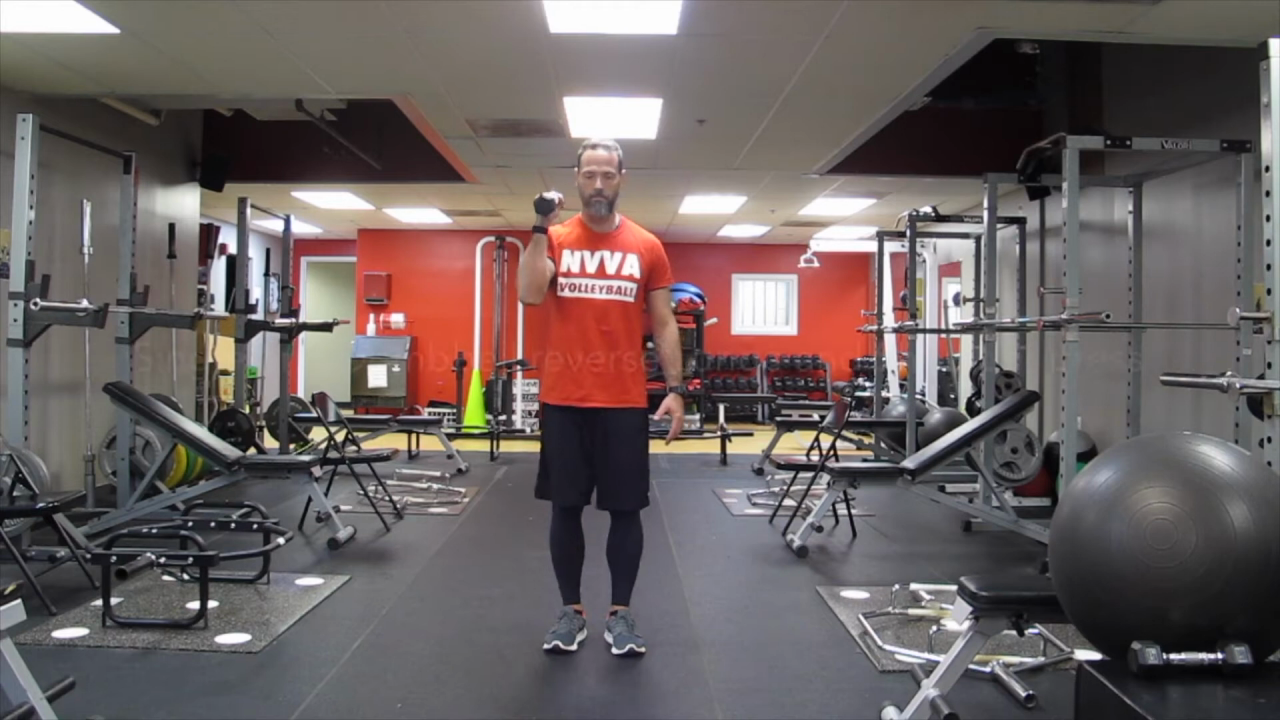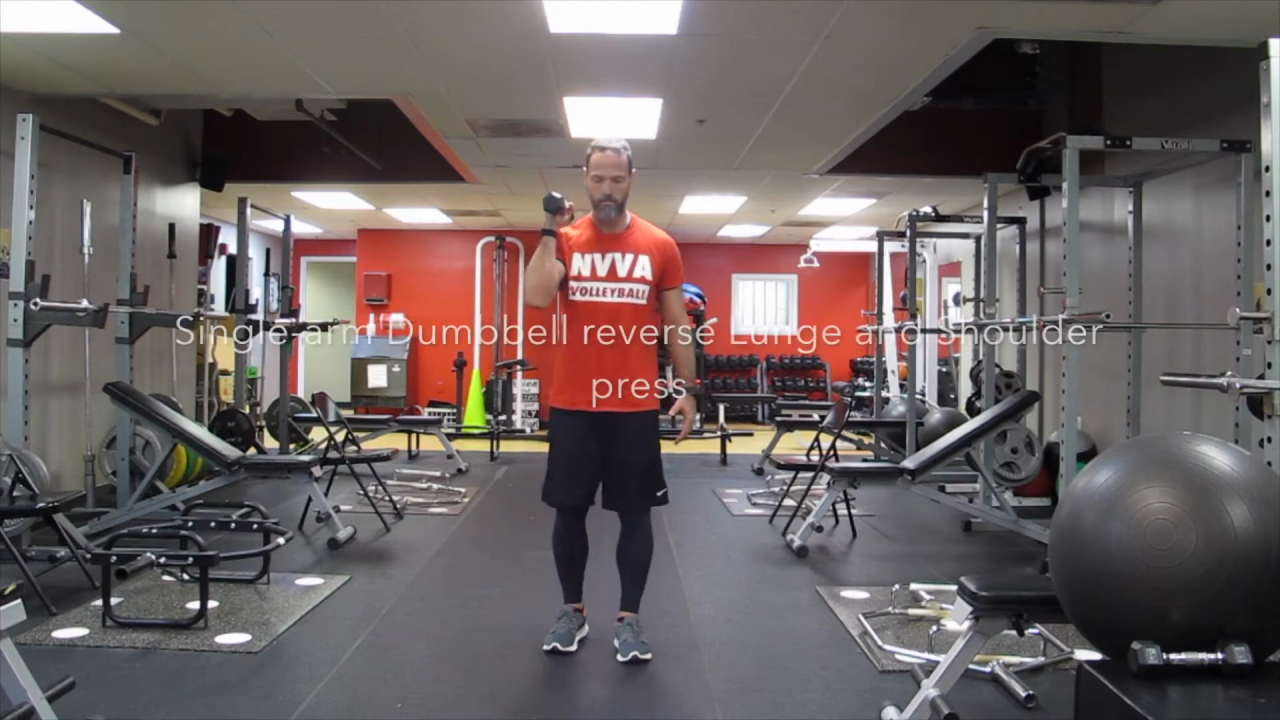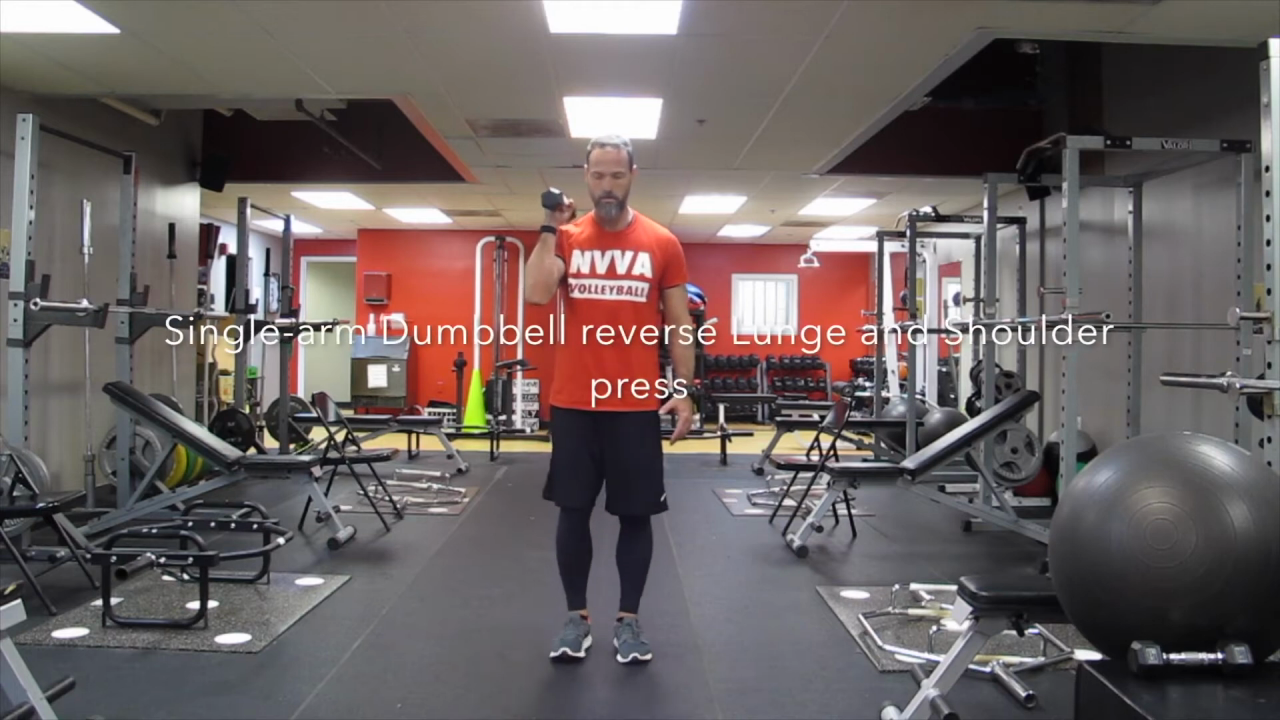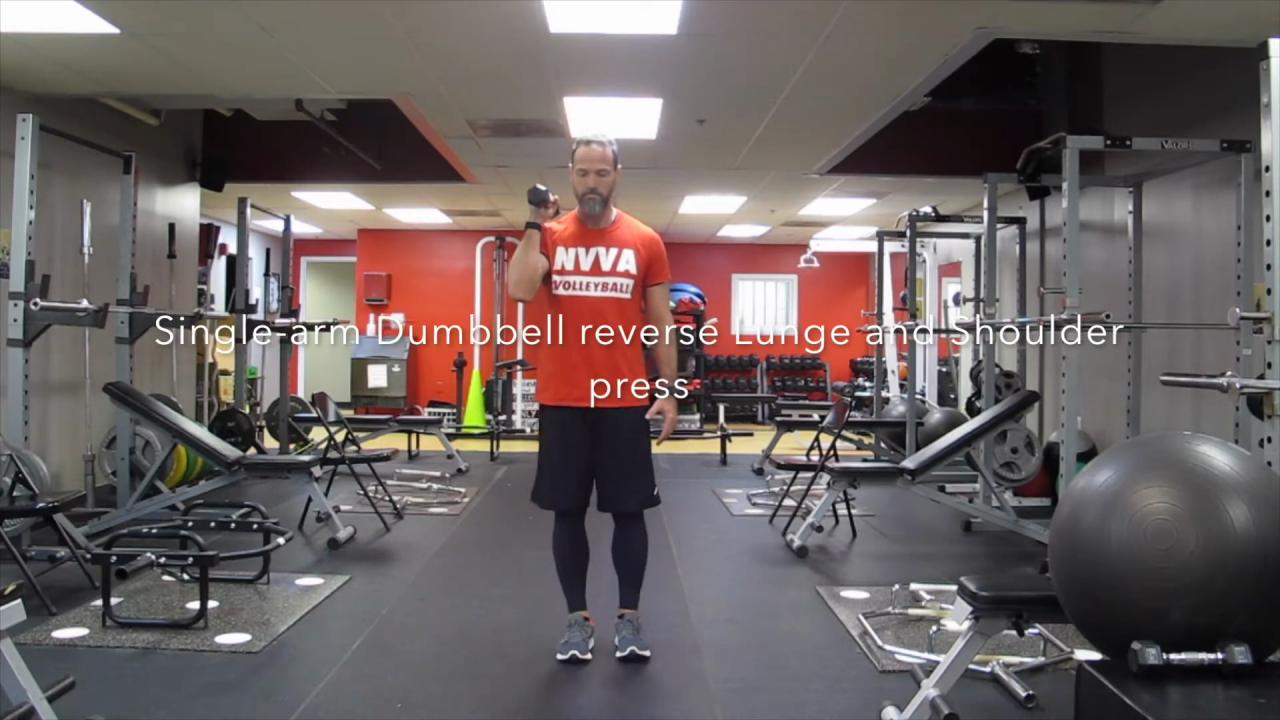
dt=0.5s
person 1, frame 1
left shoulder: (646, 247)
right shoulder: (554, 238)
left elbow: (663, 323)
right elbow: (529, 294)
left wrist: (675, 388)
right wrist: (541, 227)
left hip: (624, 401)
right hip: (563, 399)
left knee: (625, 508)
right knee: (565, 506)
left ankle: (620, 612)
right ankle: (571, 611)
person 1, frame 2
left shoulder: (659, 245)
right shoulder: (564, 239)
left elbow: (677, 323)
right elbow: (536, 298)
left wrist: (687, 388)
right wrist: (551, 231)
left hip: (635, 404)
right hip: (573, 402)
left knee: (634, 512)
right knee: (569, 508)
left ankle: (628, 619)
right ankle: (572, 610)
person 1, frame 3
left shoulder: (662, 244)
right shoulder: (566, 237)
left elbow: (679, 323)
right elbow: (536, 294)
left wrist: (684, 390)
right wrist: (550, 228)
left hip: (637, 404)
right hip: (574, 402)
left knee: (635, 514)
right knee: (573, 510)
left ankle: (628, 619)
right ankle: (576, 617)
person 1, frame 4
left shoulder: (645, 241)
right shoulder: (549, 235)
left elbow: (661, 323)
right elbow: (520, 290)
left wrist: (669, 391)
right wrist: (535, 225)
left hip: (626, 400)
right hip: (563, 400)
left knee: (629, 510)
right knee: (568, 510)
left ankle: (628, 617)
right ankle: (578, 618)
